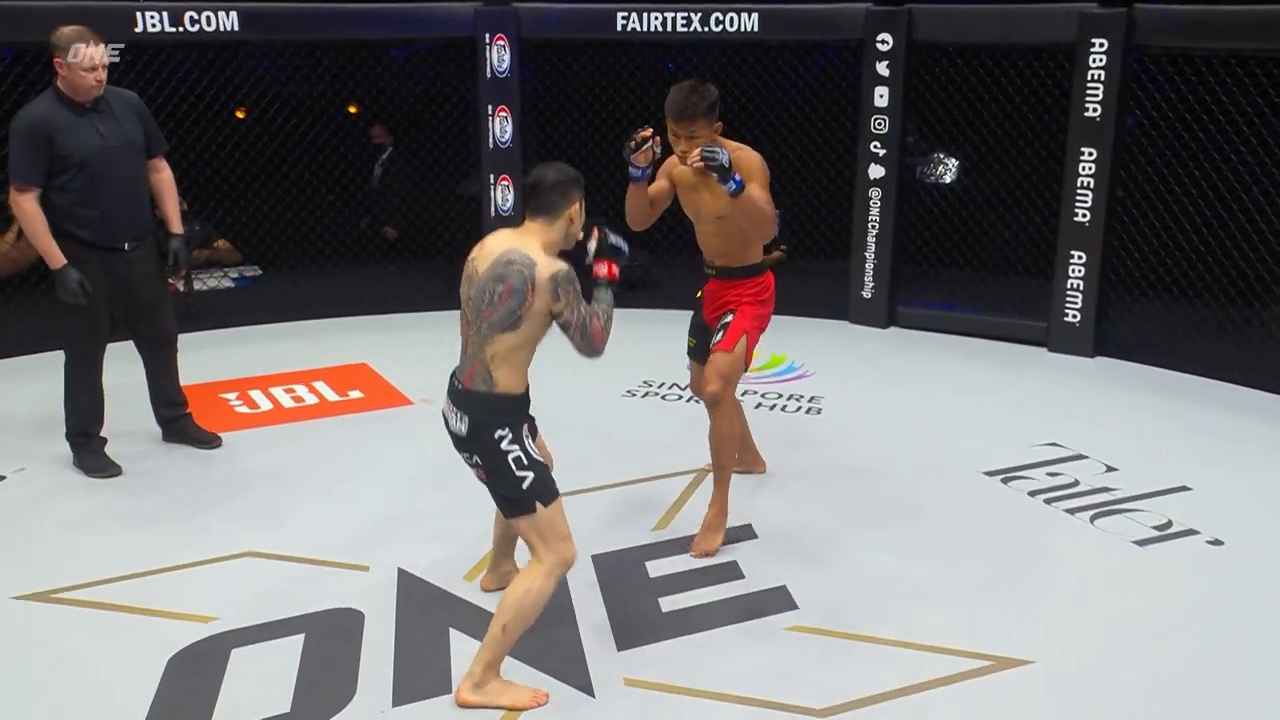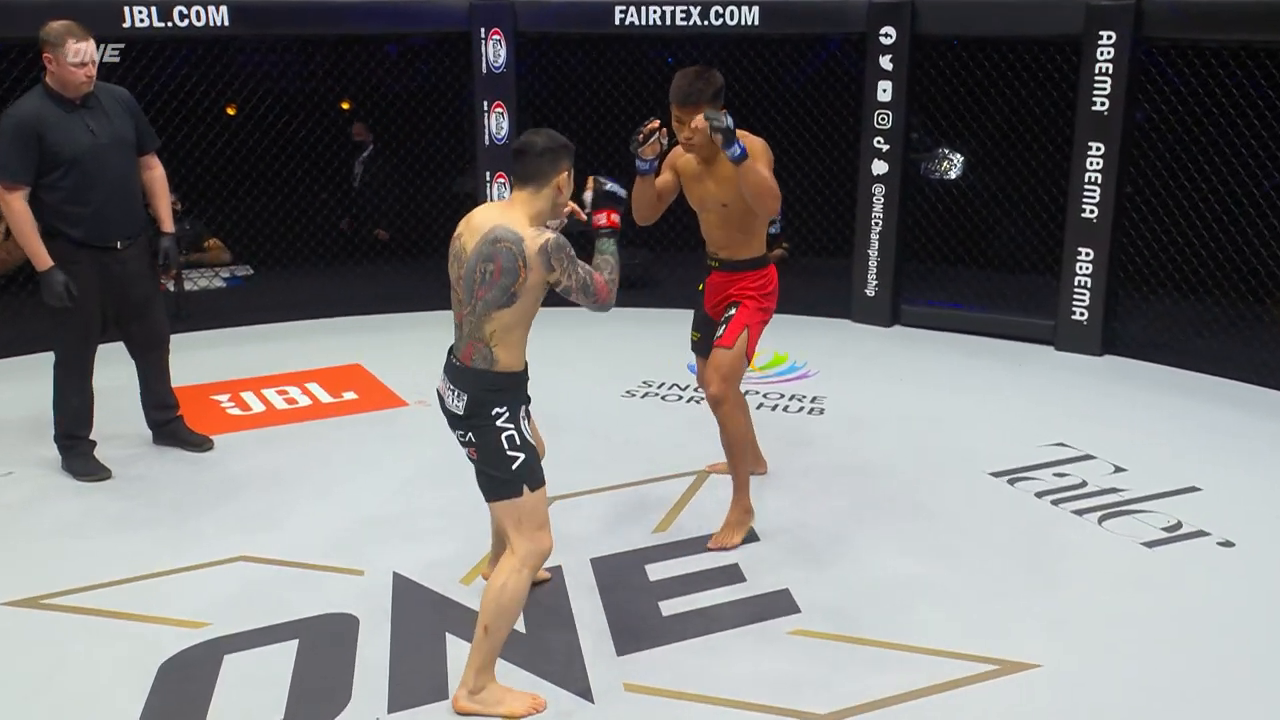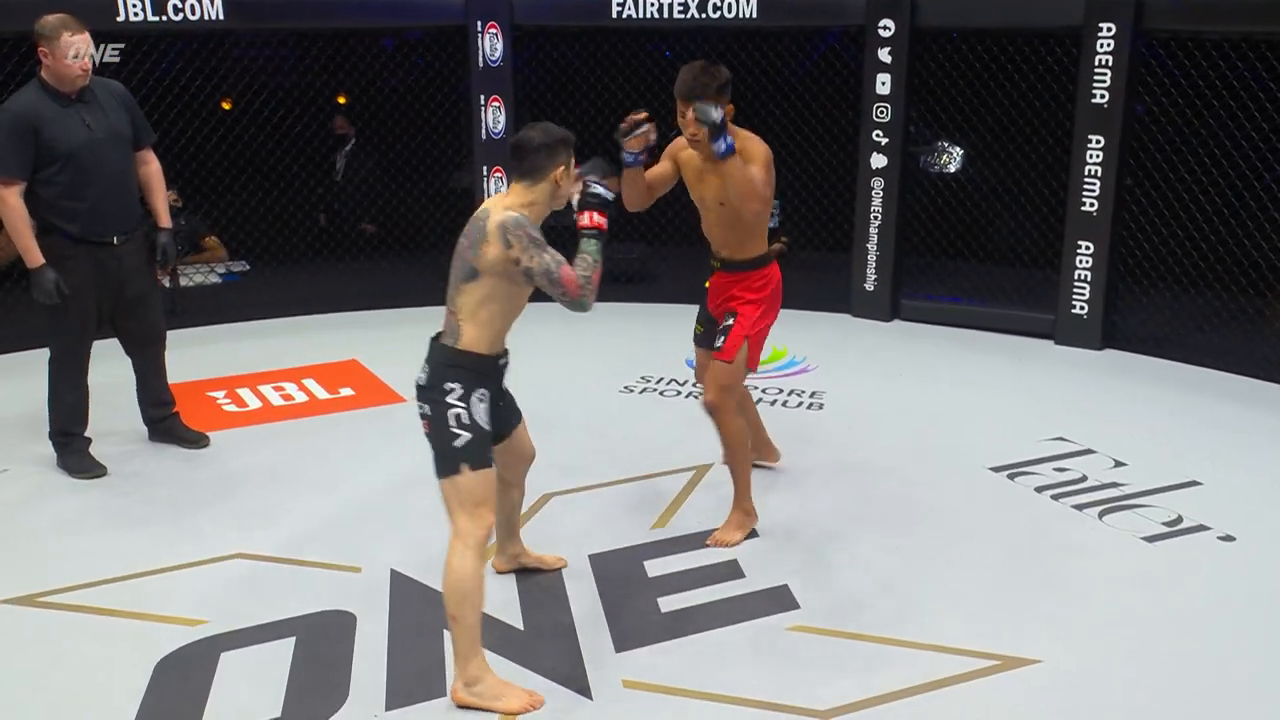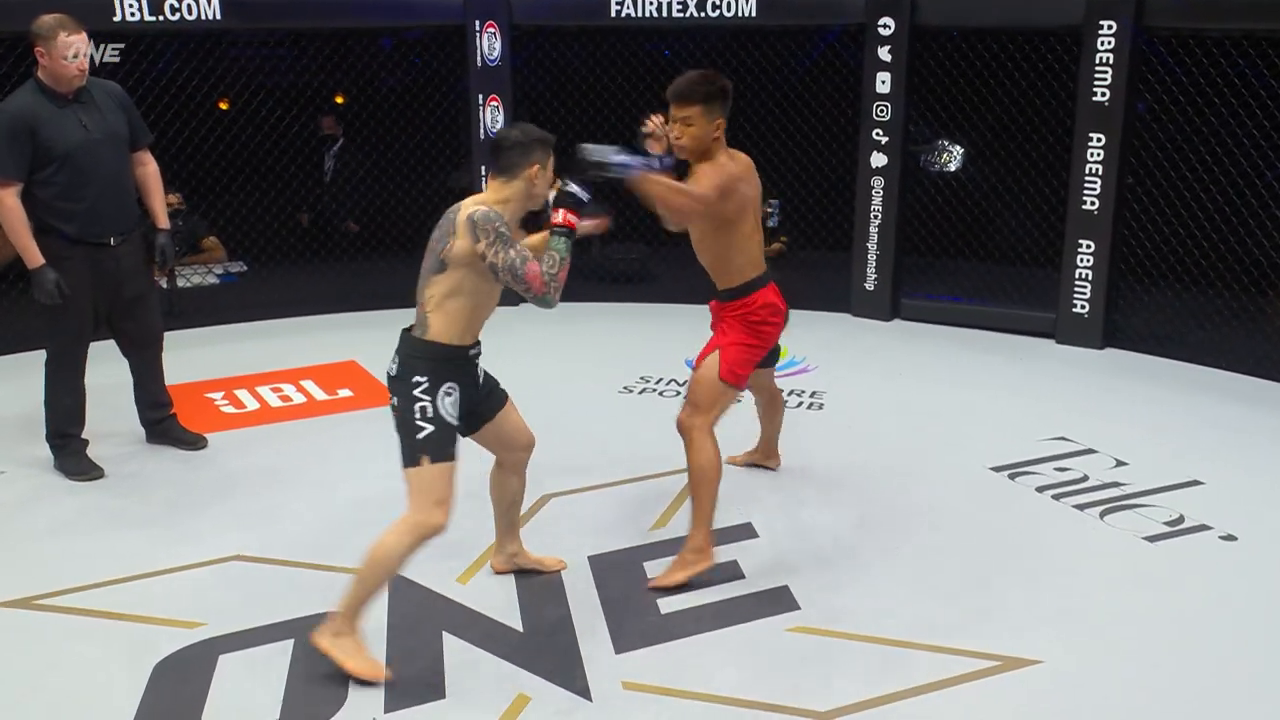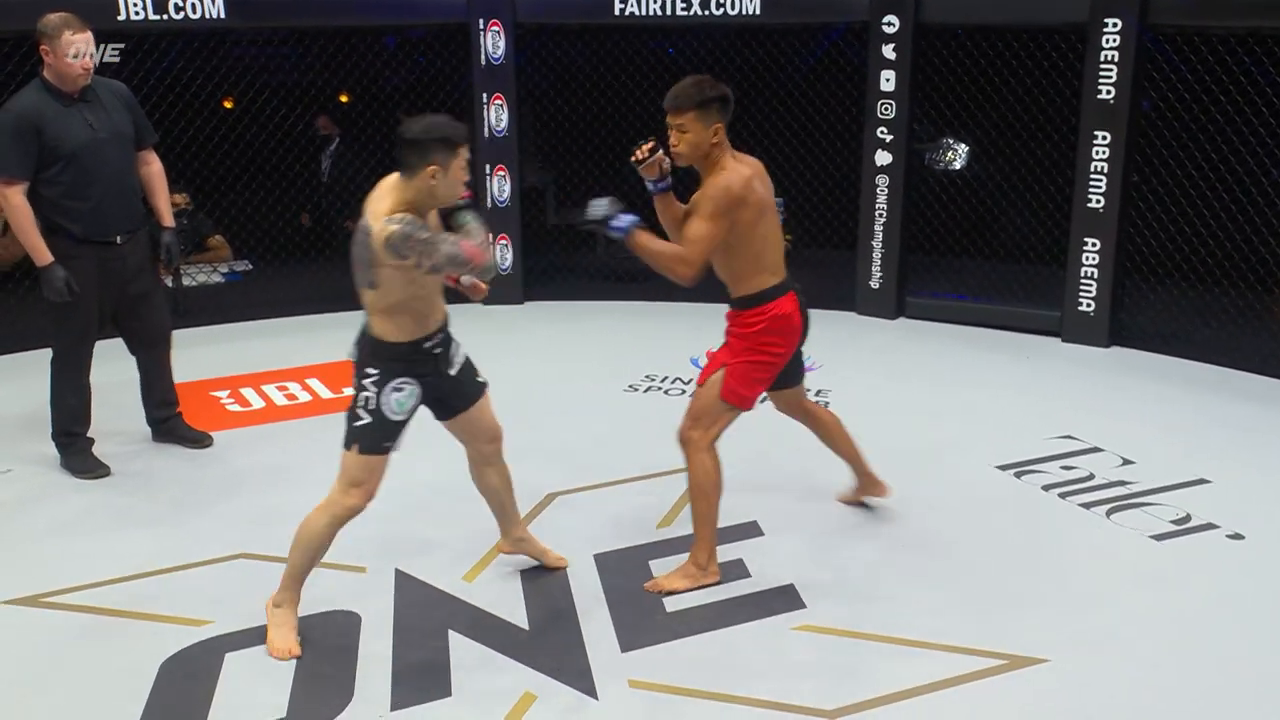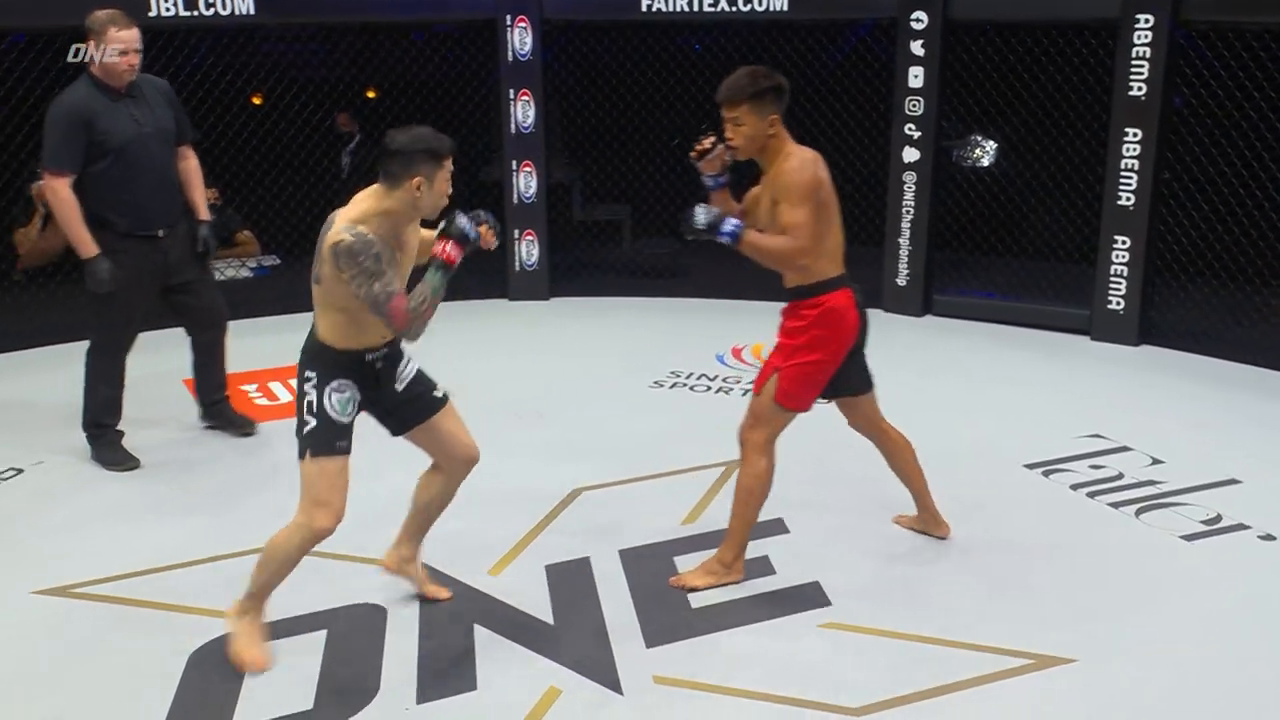
dt=0.2s
person 1, frame 1
left shoulder: (491, 243)
right shoulder: (554, 274)
right elbow: (593, 345)
right wrist: (606, 271)
left hip: (465, 401)
right hip: (493, 419)
left knee: (537, 464)
right knee: (556, 555)
left ankle: (500, 569)
right ankle: (480, 680)
person 1, frame 2
left shoulder: (474, 218)
right shoulder: (543, 246)
right elbow: (602, 297)
left wrist: (555, 219)
right wrist: (607, 222)
left hip: (462, 378)
right hip: (492, 398)
left knee: (531, 456)
right knee: (533, 545)
left ankle: (500, 562)
person 1, frame 3
left shoulder: (504, 207)
right shoulder: (512, 226)
right elbow: (579, 294)
left wrist: (587, 182)
right wrist: (593, 224)
left hip: (469, 370)
right hip: (457, 382)
left knee: (519, 455)
right knee: (472, 528)
left ankle: (511, 550)
person 1, frame 4
left shoulder: (482, 208)
right shoulder: (484, 219)
left elbow: (518, 252)
right elbow: (545, 292)
left wrist: (560, 228)
right wrist: (565, 222)
left hip: (460, 363)
right hip: (428, 374)
left knee: (519, 446)
right knee: (426, 518)
left ankle: (508, 550)
right ankle: (339, 628)
person 1, frame 5
left shoulder: (403, 187)
right shoulder: (391, 232)
right elbow: (480, 259)
left wrist: (454, 277)
right wrist: (460, 211)
left hip: (435, 345)
right hip: (388, 362)
left knee: (487, 439)
right knee: (350, 499)
left ankle: (515, 536)
right ankle: (284, 602)
person 1, frame 6
left shoulder: (394, 208)
right shoulder: (349, 239)
right elbow: (409, 323)
left wrist: (460, 240)
right wrist: (448, 255)
left hip: (386, 359)
right hip: (333, 370)
left knee: (461, 455)
right knee: (319, 519)
left ankle: (404, 555)
right ankle: (248, 614)
person 2, frame 1
left shoulder: (747, 160)
right shoulder: (676, 165)
left elbow: (765, 231)
right elbow: (638, 220)
left wrist: (729, 179)
right wrist: (638, 169)
left hip: (747, 290)
right hip: (711, 284)
left knee: (717, 390)
right knee: (703, 385)
left ankle: (718, 508)
right ankle: (748, 456)
person 2, frame 2
left shoulder: (752, 147)
right shoulder: (679, 157)
left elbow: (770, 207)
right elbow: (644, 215)
left wrist: (732, 147)
right wrist: (646, 161)
left hip: (751, 283)
right hip: (713, 277)
left knee: (720, 390)
right knee: (711, 381)
left ankle: (741, 506)
right ankle: (751, 456)
person 2, frame 3
left shoulder: (752, 149)
right shoulder: (680, 150)
left elbow: (755, 207)
right elbow: (635, 202)
left wrist: (722, 144)
right wrist: (633, 153)
left hip: (753, 283)
right hip: (720, 276)
left knee: (717, 395)
right knee: (717, 379)
left ankle: (743, 509)
right ankle: (760, 446)
person 2, frame 4
left shoulder: (729, 168)
right shoulder: (692, 167)
left elbow: (685, 207)
right elbow: (676, 221)
left wrist: (627, 165)
right wrist: (657, 158)
left hip: (751, 311)
right hip: (745, 304)
left knee: (694, 421)
right knee: (760, 385)
left ankle: (698, 549)
right ankle: (768, 450)
person 2, frame 5
left shoulder: (725, 186)
right shoulder: (743, 168)
left elbow: (685, 267)
right elbow: (683, 231)
left wrist: (622, 226)
right wrist: (658, 182)
left hip: (759, 323)
right hip: (783, 309)
left knee: (696, 436)
right knee: (796, 405)
left ankle: (702, 563)
right ankle: (866, 480)
person 2, frame 6
left shoulder: (795, 170)
right shoulder: (782, 168)
left elbow: (799, 256)
right elbow: (747, 223)
left wrist: (728, 230)
right wrist: (715, 181)
left hip: (817, 316)
right hip: (838, 309)
left knee: (755, 435)
right knee: (867, 419)
left ankle: (728, 560)
right ankle: (929, 515)
person 3, frame 1
left shoulder: (129, 104)
right shoulder: (36, 121)
left elbow: (158, 169)
right elbow: (23, 199)
left wrist: (176, 232)
right wrist: (60, 266)
left hip: (140, 250)
right hip: (84, 257)
left knee: (161, 338)
right knee: (85, 351)
left ankle: (175, 420)
right ankle: (85, 443)
person 3, frame 2
left shoulder: (119, 100)
left elbow: (150, 166)
left wrist: (167, 230)
right wrist: (46, 268)
left hip: (133, 249)
right hip: (75, 258)
left knee: (153, 339)
right knee: (75, 353)
left ankle: (165, 423)
right ankle: (74, 446)
person 3, frame 3
left shoulder: (115, 94)
left elbow: (146, 161)
left wrist: (164, 226)
left hip: (130, 245)
right hip: (71, 254)
left knee: (149, 336)
right knee: (71, 350)
left ankle: (161, 419)
right ankle: (69, 442)
person 3, frame 4
left shoulder: (111, 95)
left elbow: (143, 162)
left wrist: (162, 226)
left hip: (127, 246)
right hip: (68, 255)
left knee: (146, 337)
right knee: (68, 351)
left ankle: (159, 420)
right ankle: (66, 444)
person 3, frame 5
left shoulder: (116, 94)
left elbow: (148, 161)
left wrist: (167, 224)
right wrist: (45, 264)
left hip: (133, 244)
right hip: (75, 254)
left knee: (154, 334)
right knee: (73, 349)
left ankle: (165, 420)
right ankle: (72, 442)
person 3, frame 6
left shoulder: (159, 91)
right shoulder: (73, 107)
left elbow: (185, 157)
right elbow: (57, 186)
left wrist: (203, 218)
right wrist: (91, 256)
left hip: (175, 237)
right hip: (120, 247)
left knee: (210, 317)
right knee: (111, 341)
left ankle: (216, 407)
right ankle: (102, 435)
